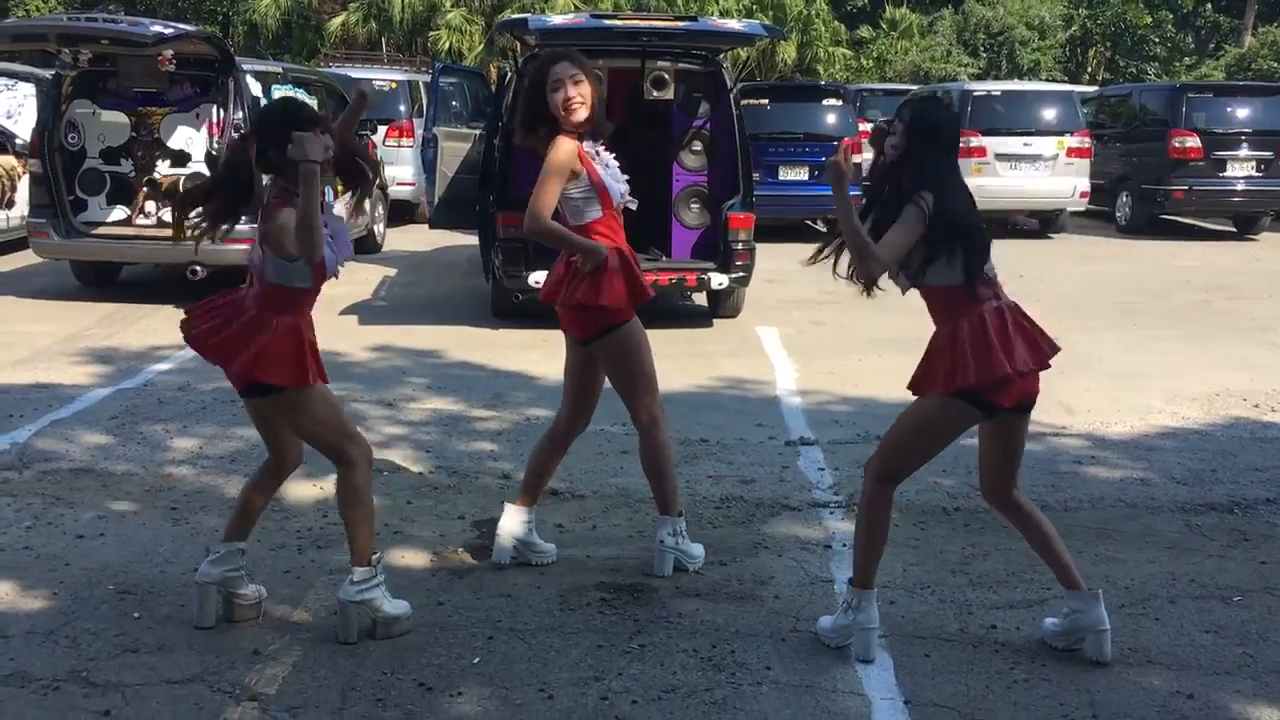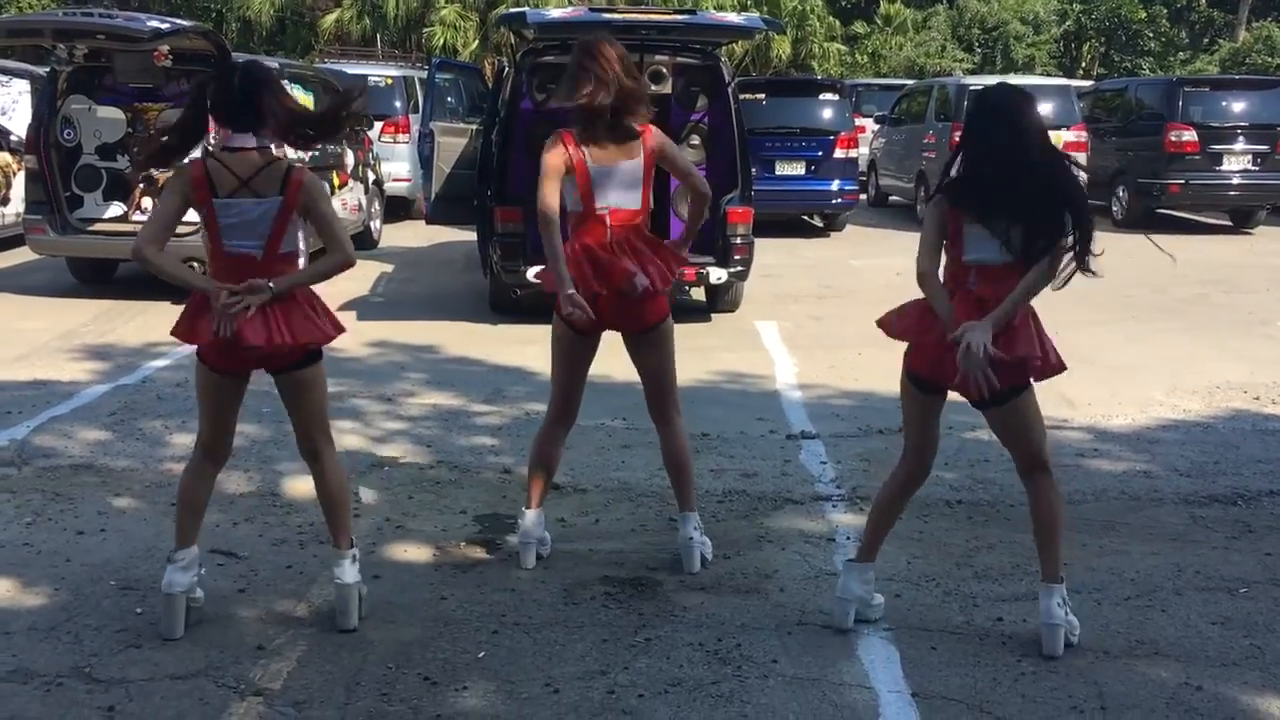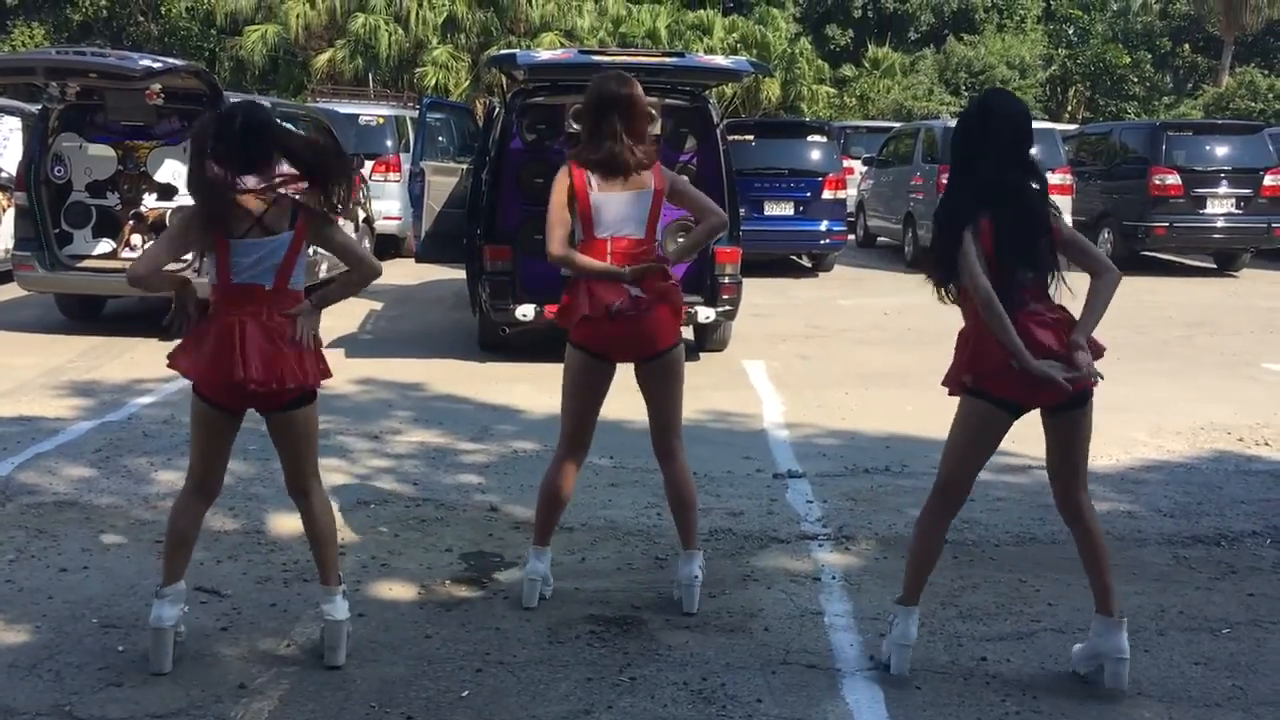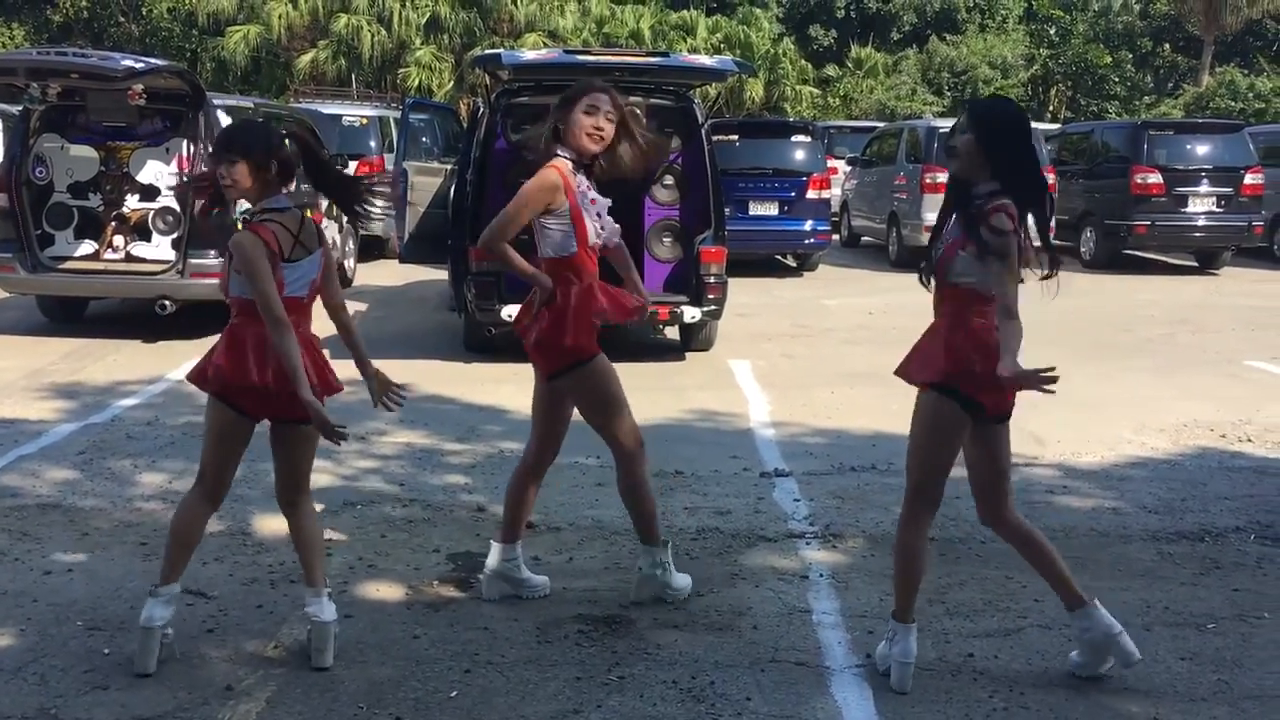
dt=1s
person 1, frame 1
left shoulder: (923, 202)
right shoulder: (942, 198)
left elbow: (874, 264)
left wrist: (840, 194)
left hip: (975, 359)
right hip: (1008, 357)
left knee: (880, 473)
right knee: (1002, 491)
left ankle: (858, 612)
right ankle: (1085, 609)
person 1, frame 2
left shoulder: (953, 192)
right shoulder: (1049, 193)
left elbow: (928, 274)
right elbow: (1049, 265)
left wrist: (959, 333)
right wrist: (987, 329)
left hip: (937, 340)
right hip: (1003, 348)
left knee: (914, 466)
right knee: (1037, 471)
left ankle: (857, 579)
right ankle: (1053, 601)
person 1, frame 3
left shoulder: (963, 212)
right shoulder: (1038, 206)
left elbow: (978, 290)
right elbow: (1106, 273)
left wrist: (1026, 361)
right wrist: (1077, 341)
left hip: (999, 365)
right hip: (1060, 360)
left knee: (946, 497)
right knee: (1074, 498)
left ankle: (904, 621)
right ankle: (1109, 632)
person 1, frame 4
left shoulder: (994, 214)
right shoulder: (969, 208)
left elbow: (1006, 298)
left wrist: (1007, 359)
left hip: (963, 367)
right hip: (964, 368)
left knee: (917, 510)
right knee: (999, 513)
left ankle: (900, 641)
right ankle: (1092, 621)
person 2, frame 1
left shoulder: (299, 192)
right shoulder: (286, 214)
right elbow: (306, 250)
left wrist: (348, 118)
right wrist: (310, 170)
left hip: (266, 340)
right hip: (269, 348)
left knee: (284, 458)
right knee: (354, 455)
left ankle: (222, 569)
right ankle: (363, 585)
person 2, frame 2
left shoulder: (194, 175)
right shoulder: (298, 180)
left elbow: (144, 248)
right elbow: (343, 255)
left wrist: (209, 289)
right wrist: (275, 290)
left hip: (224, 328)
right hip: (288, 323)
left knee: (210, 452)
right knee: (318, 449)
left ankle: (181, 571)
right ankle: (346, 566)
person 2, frame 3
left shoulder: (205, 212)
right shoulder: (303, 213)
left elbow: (140, 272)
right elbow: (367, 267)
left wrist: (182, 289)
right wrist: (314, 305)
left hip: (222, 356)
right hip: (288, 357)
left knee: (199, 489)
right knee: (306, 488)
left ankle: (167, 604)
right ankle: (333, 602)
person 2, frame 4
left shoulder: (248, 241)
right shoulder: (313, 229)
left elbow: (275, 324)
right elbow: (336, 308)
left wrist: (307, 399)
right wrist: (366, 369)
left hip: (245, 369)
right hip: (302, 373)
left knee: (206, 492)
right knee: (296, 496)
left ankle: (160, 605)
right ankle: (319, 603)
person 3, frame 1
left shoulder: (590, 144)
right shoulder: (564, 148)
right elbow: (536, 222)
left wrist: (594, 252)
right wrist: (590, 251)
left hip: (594, 291)
right hip: (598, 290)
left knee: (571, 419)
right knee: (650, 415)
left ankle: (516, 527)
right ankle: (672, 536)
person 3, frame 2
left shoulder: (563, 145)
right shoulder: (648, 137)
left elbow: (548, 209)
right elbow: (701, 193)
left wrist: (562, 284)
right wrist: (684, 240)
left hip: (584, 283)
right hip: (641, 283)
left knee: (559, 414)
right knee: (667, 414)
left ankle: (532, 524)
right ankle: (690, 528)
person 3, frame 3
left shoulder: (571, 175)
right shoulder: (658, 174)
left elbow: (556, 250)
right elbow: (717, 219)
left wrist: (613, 272)
right wrist: (669, 261)
left hip: (593, 317)
right hip: (653, 316)
left knee: (570, 448)
right knee: (670, 449)
left ankle: (537, 563)
right ankle: (691, 566)
person 3, frame 4
left shoulder: (583, 180)
right shoulder: (552, 176)
left elbow: (608, 240)
right elbow: (491, 240)
left wrist: (635, 287)
right wrist: (536, 279)
left hip: (563, 324)
right hip: (565, 325)
left knee: (540, 452)
right knee: (629, 446)
left ankle: (504, 564)
right ankle: (656, 566)
